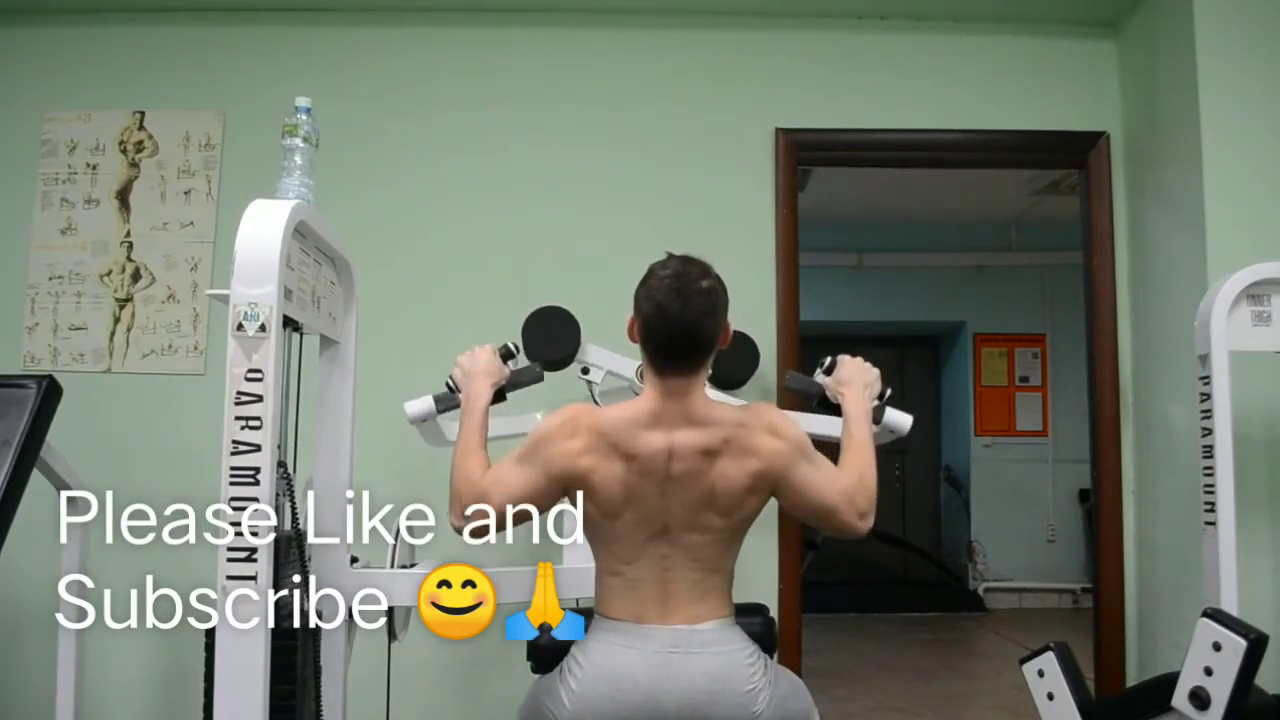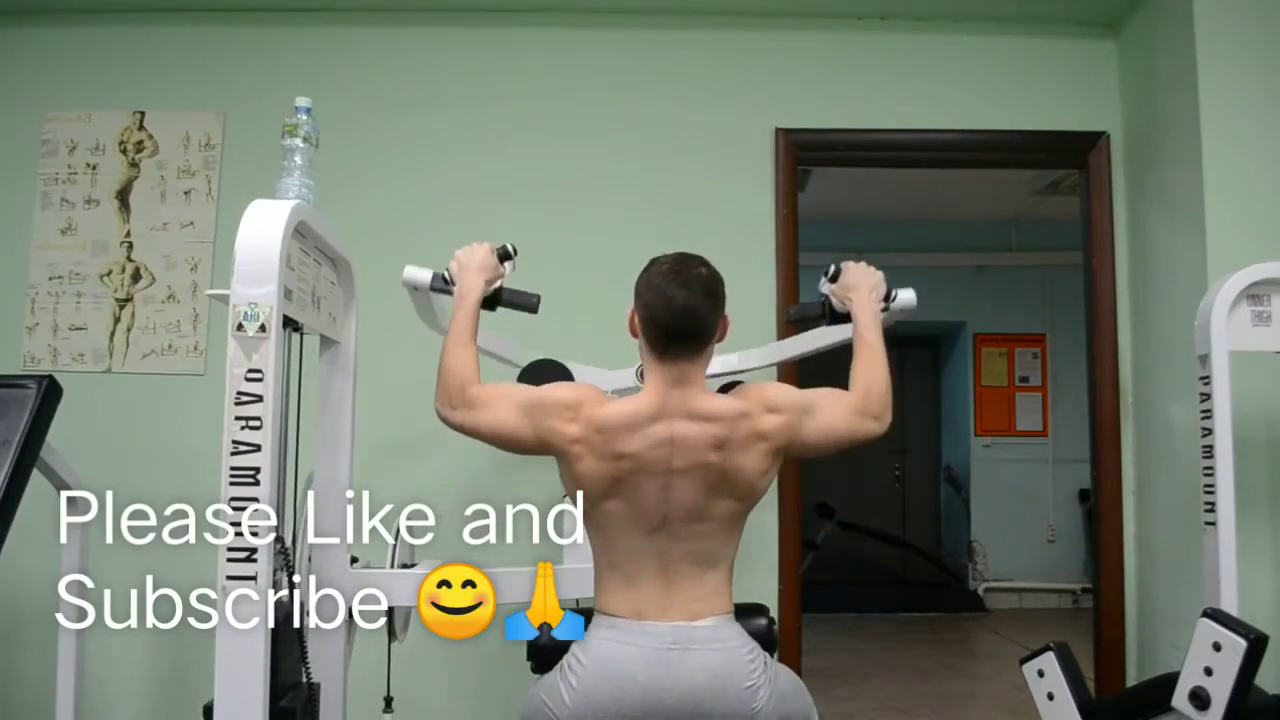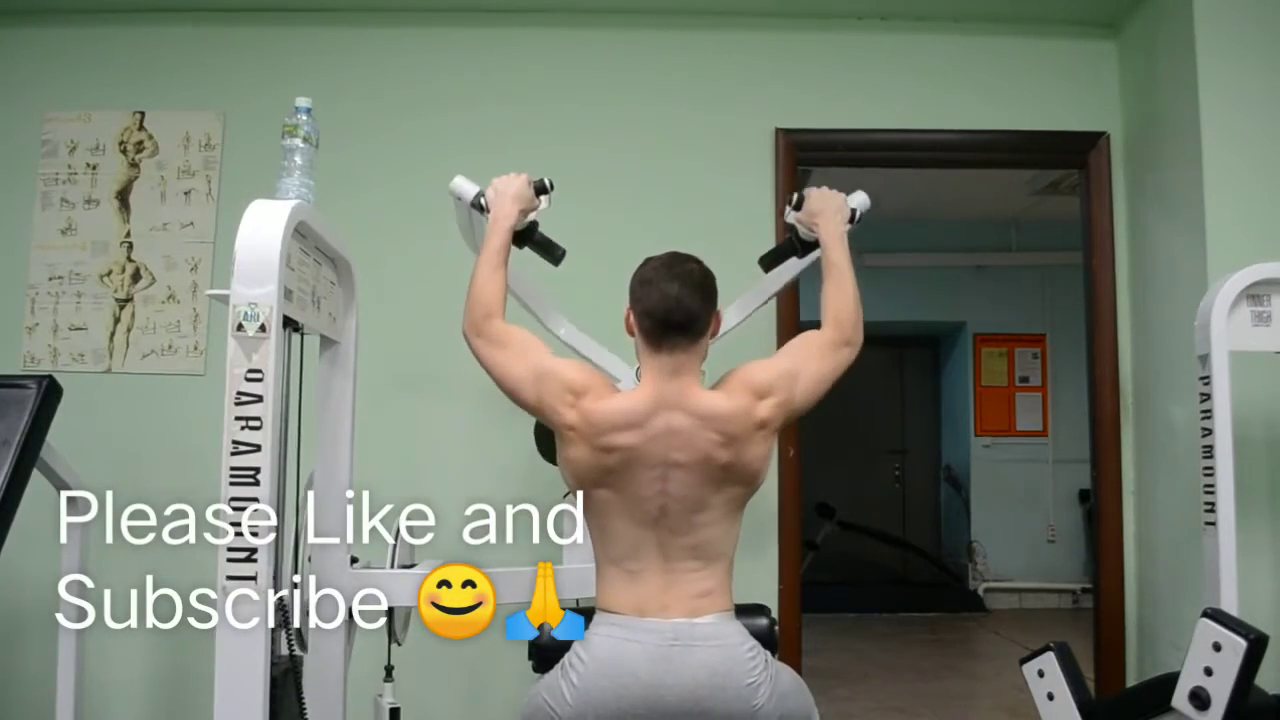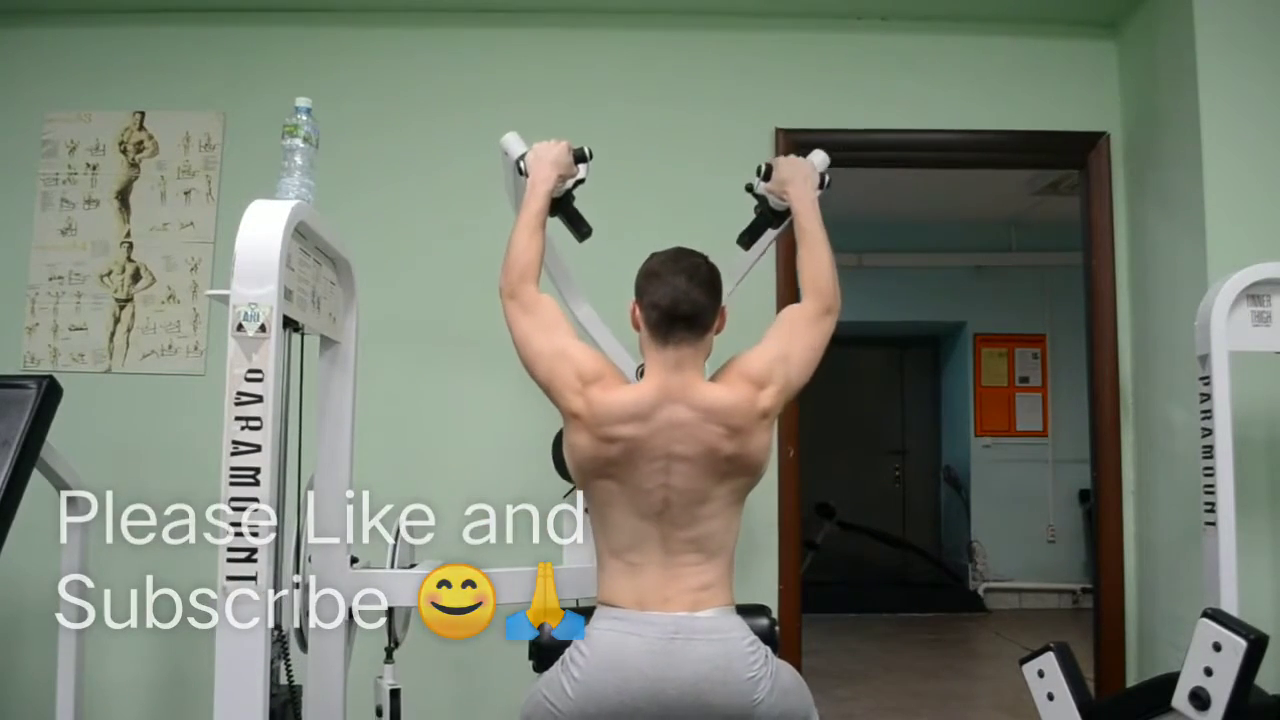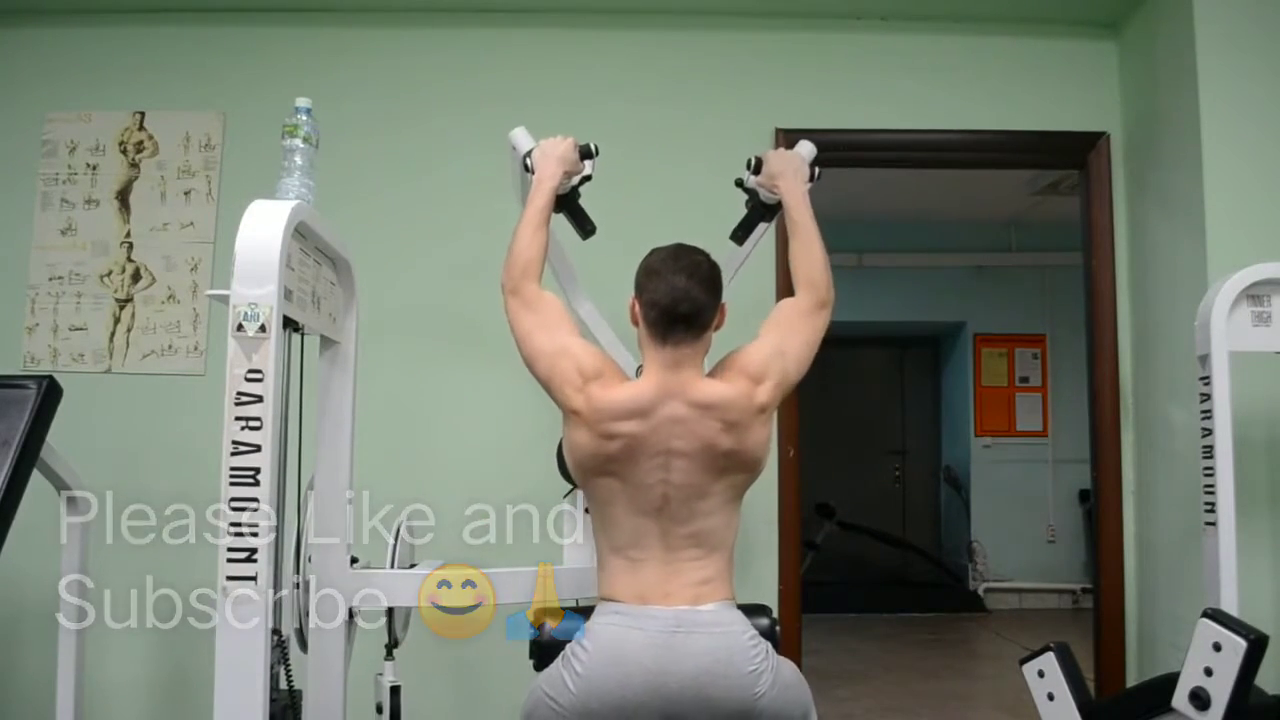
dt=0.4s
person 1, frame 1
left shoulder: (576, 437)
right shoulder: (763, 439)
left elbow: (468, 512)
right elbow: (856, 514)
left wrist: (476, 396)
right wrist: (858, 403)
left hip: (607, 675)
right hip: (723, 674)
person 1, frame 2
left shoulder: (577, 423)
right shoulder: (761, 423)
left elbow: (456, 403)
right elbow: (871, 413)
left wrist: (470, 288)
right wrist: (863, 304)
left hip: (608, 668)
right hip: (723, 666)
person 1, frame 3
left shoulder: (583, 412)
right shoulder: (751, 411)
left elbow: (483, 328)
right elbow: (843, 337)
left wrist: (504, 217)
right wrist: (832, 230)
left hip: (610, 664)
right hip: (723, 662)
person 1, frame 4
left shoulder: (590, 402)
right shoulder: (750, 402)
left elbow: (519, 292)
right elbow: (821, 304)
left wrist: (541, 183)
right wrist: (802, 197)
left hip: (611, 658)
right hip: (723, 657)
person 1, frame 5
left shoulder: (591, 397)
right shoulder: (748, 397)
left elbow: (520, 290)
right elbow: (816, 300)
left wrist: (547, 180)
right wrist: (793, 191)
left hip: (612, 652)
right hip: (725, 650)
